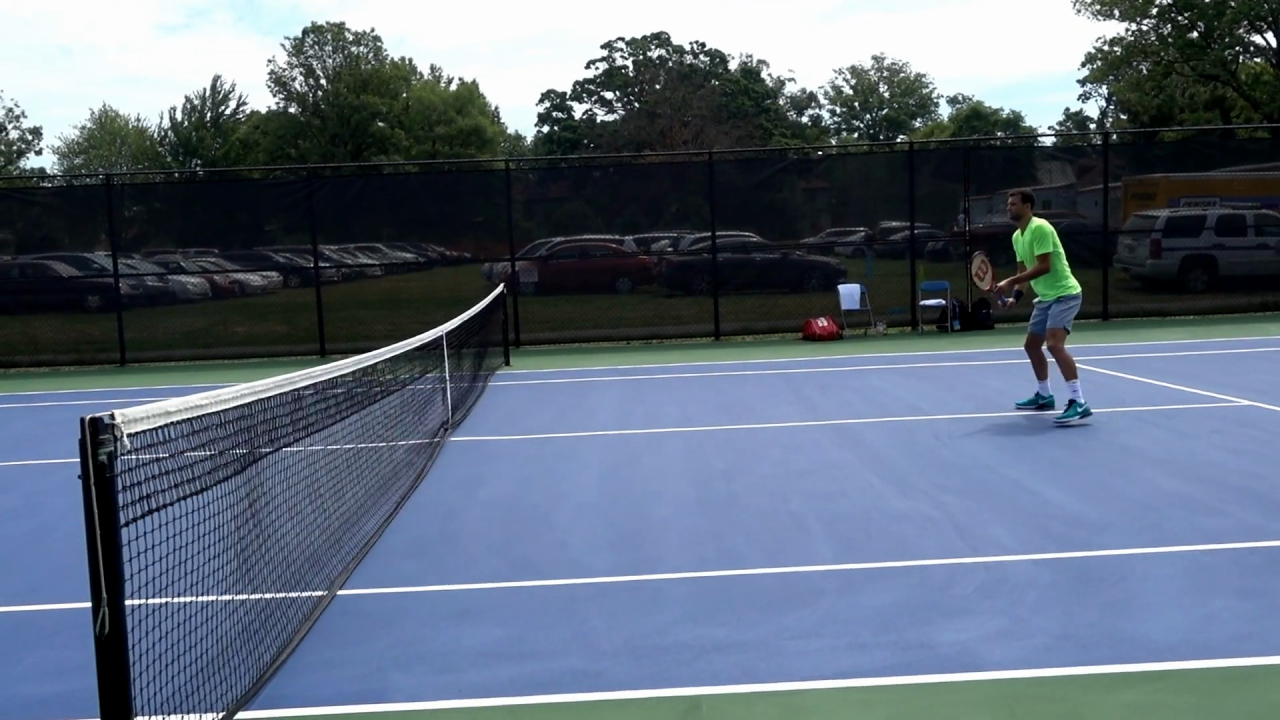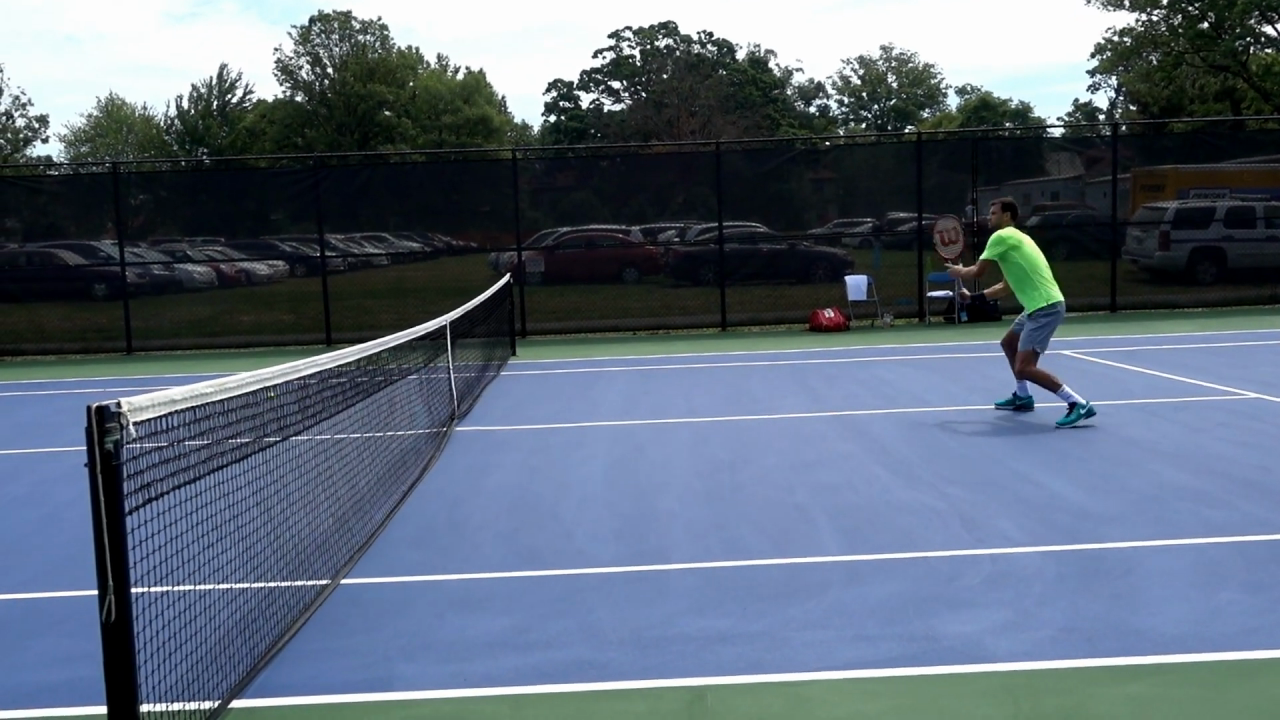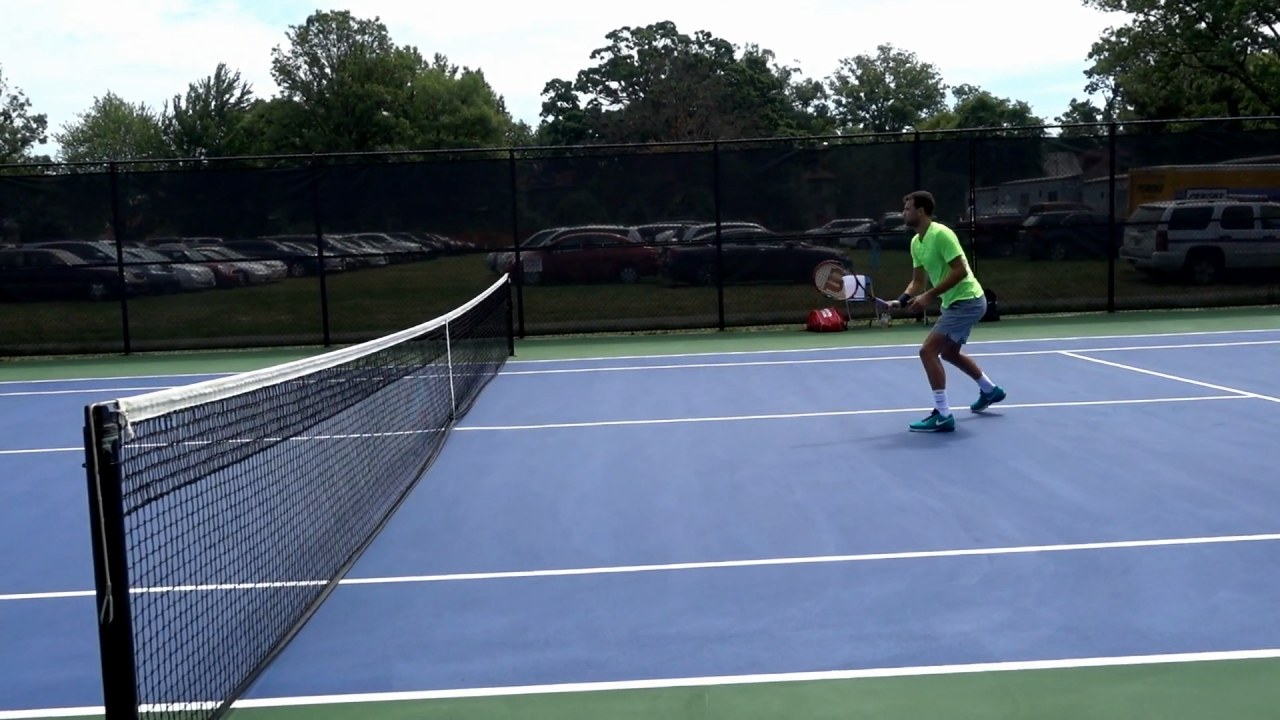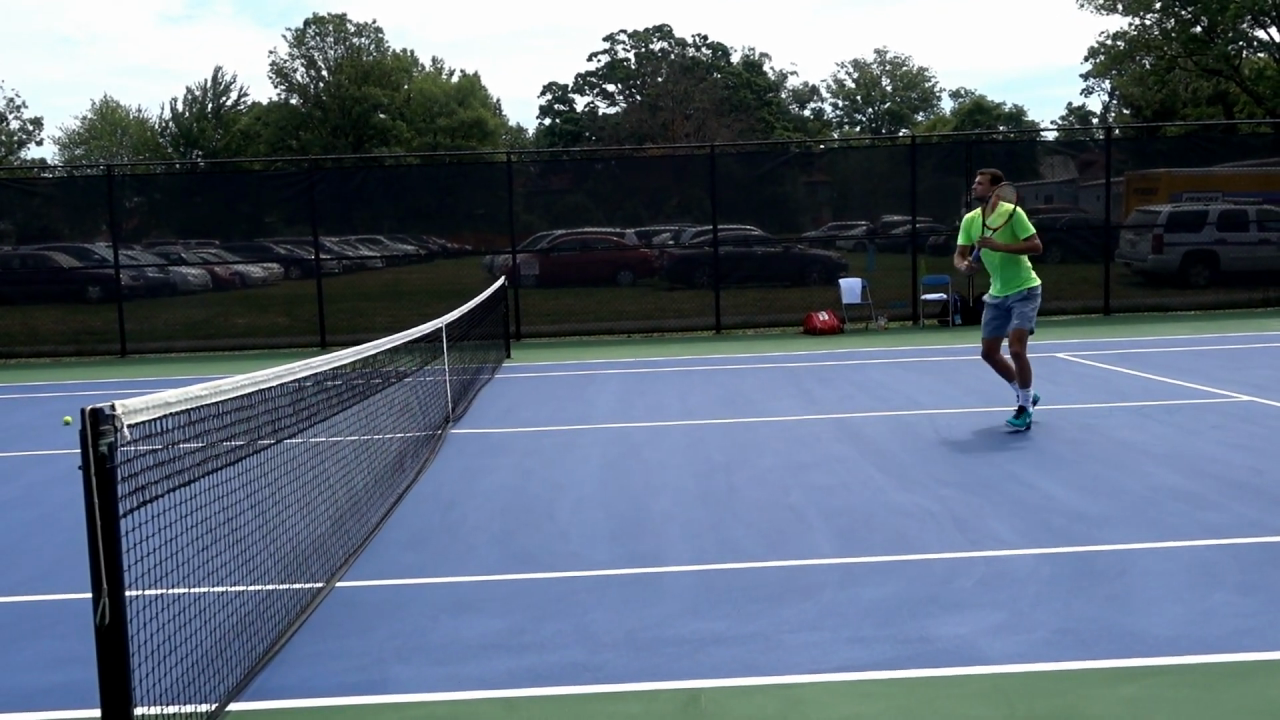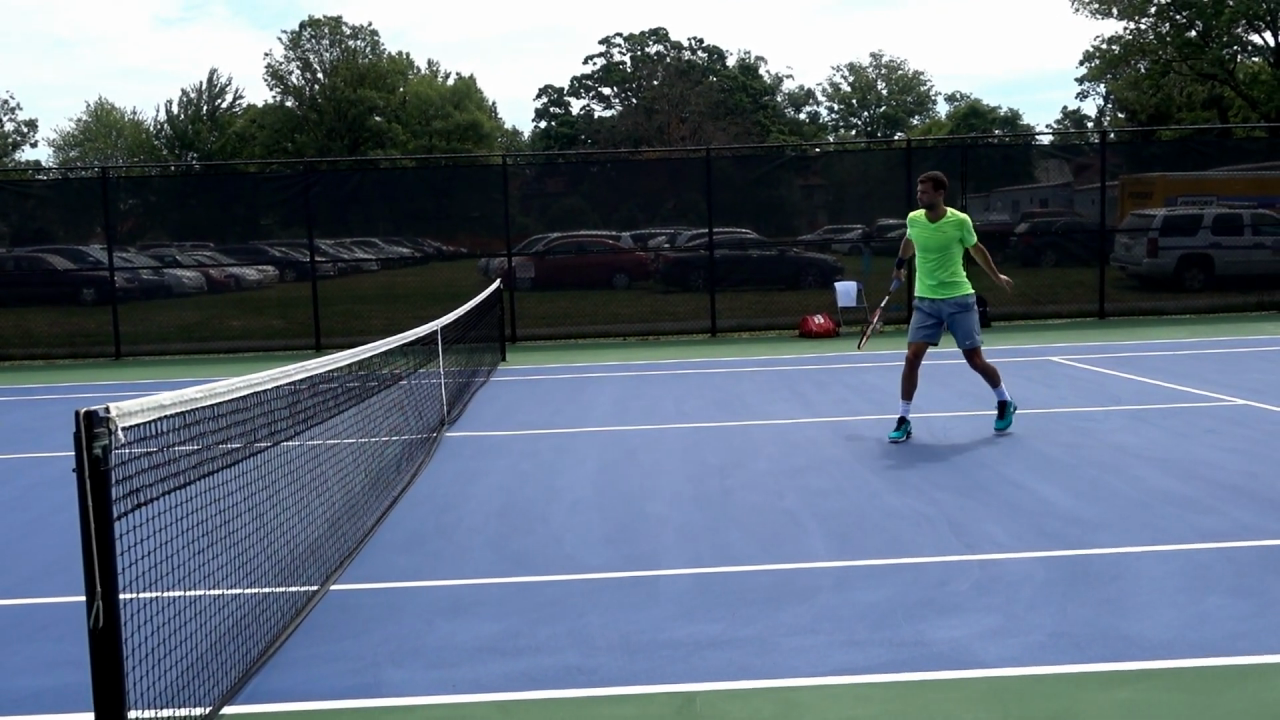
dt=1s
person 1, frame 1
left shoulder: (1040, 227)
right shoulder: (1017, 237)
left elbow: (1045, 267)
right elbow: (1024, 272)
left wrist: (1010, 282)
right wrist: (1014, 297)
left hip: (1065, 294)
right hip: (1045, 298)
left knee: (1055, 345)
right knee: (1031, 346)
left ankle: (1078, 402)
right ankle: (1044, 395)
person 1, frame 2
left shoulder: (1002, 236)
right shoulder: (1012, 238)
left elbow: (977, 272)
right elbow: (1006, 287)
left wrist: (959, 272)
right wrist: (974, 297)
left hip: (1046, 308)
right hip: (1037, 308)
left knee: (1023, 368)
right knee: (1008, 344)
left ankle: (1079, 404)
right ankle: (1022, 396)
person 1, frame 3
left shoulder: (941, 234)
right shoulder: (916, 242)
left elbow: (960, 271)
right elbow: (919, 281)
left wrist: (929, 296)
right wrist: (903, 299)
left hip: (967, 302)
right hip: (955, 304)
left knee: (928, 351)
right knee: (950, 354)
left ankle: (942, 415)
right ankle: (990, 391)
person 1, frame 4
left shoulder: (1013, 212)
right shoulder: (969, 220)
left elbow: (1037, 247)
right elbow: (959, 256)
left wrist: (999, 246)
right wrist: (965, 265)
left hip: (1025, 290)
right hip: (997, 294)
left knee: (1016, 349)
right knee: (988, 353)
left ankle: (1025, 409)
right ankle: (1025, 395)
person 1, frame 5
left shoulder: (961, 221)
right shoulder: (913, 219)
left elbow: (975, 248)
left wrist: (996, 276)
right wrist: (899, 266)
left hip: (959, 299)
right hip: (925, 301)
left knee: (975, 360)
right knee: (912, 358)
left ankle: (1004, 402)
right ankle: (904, 419)
